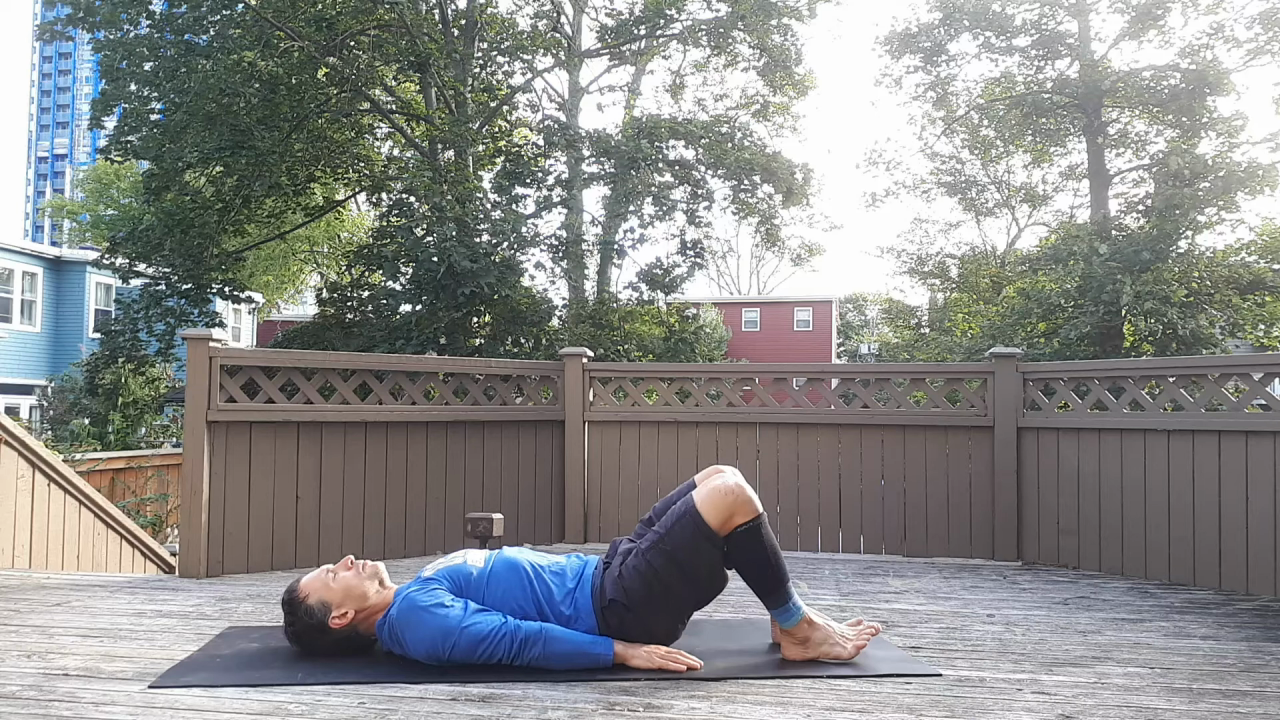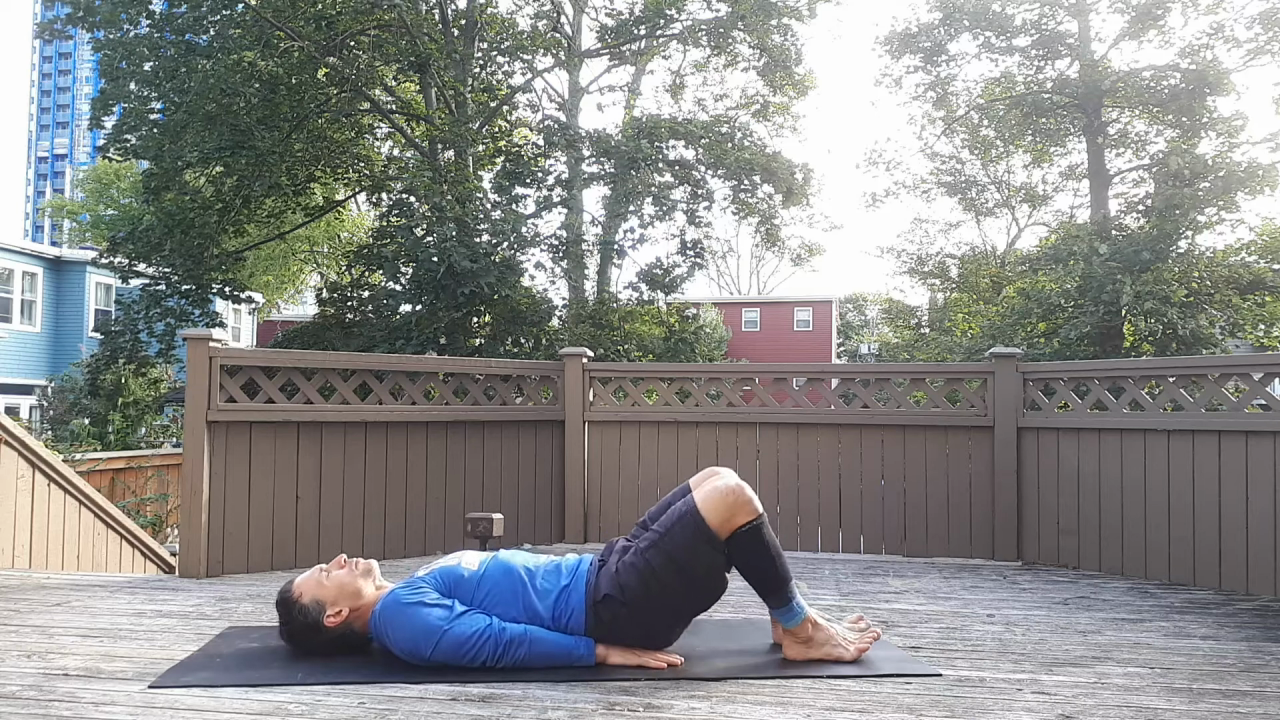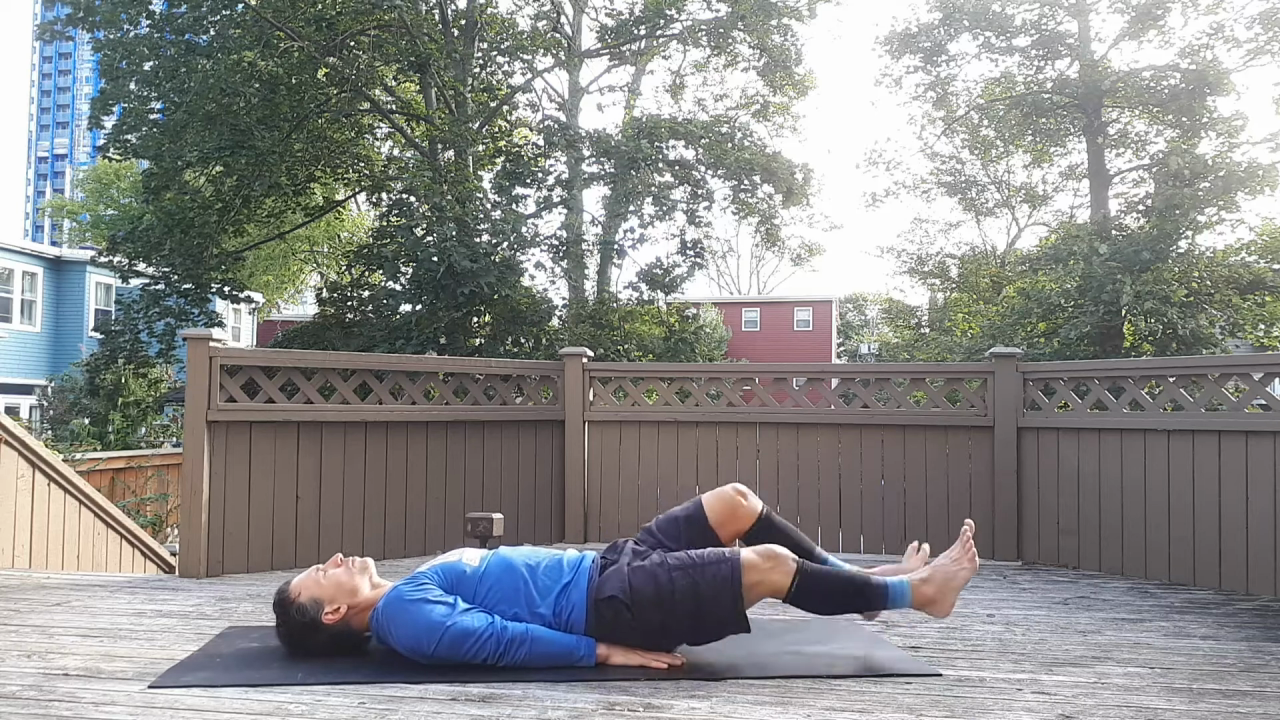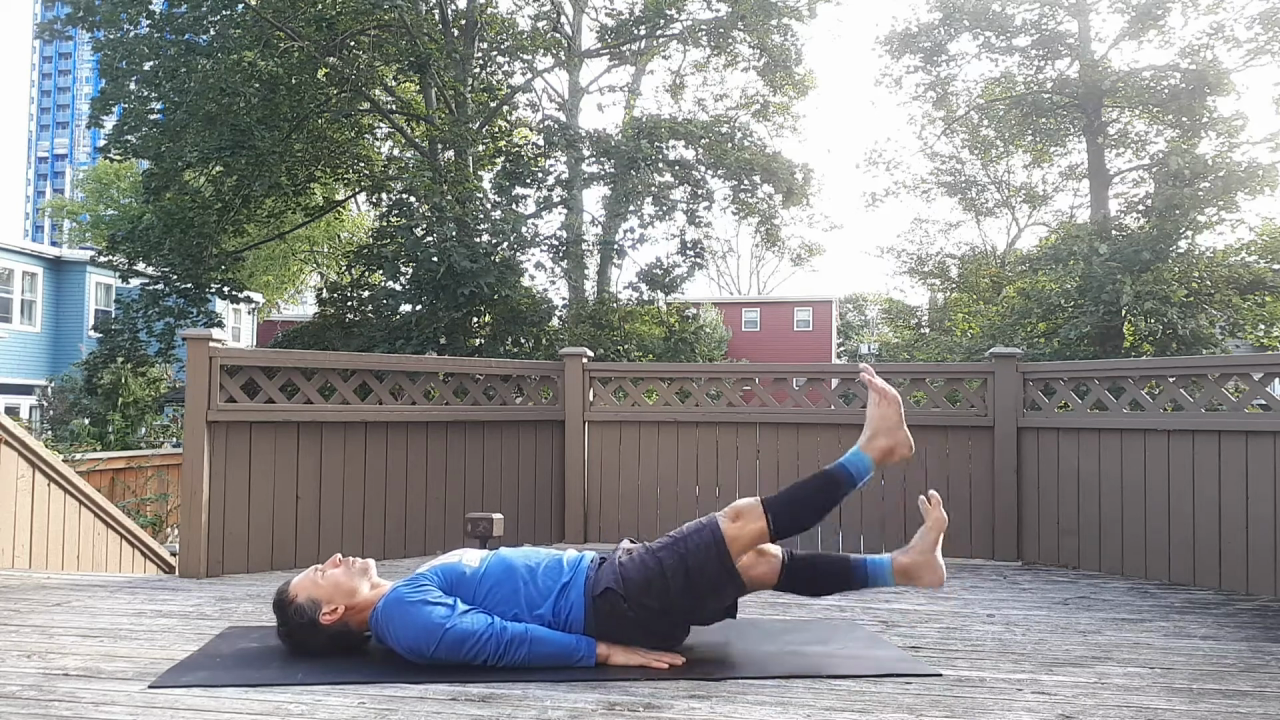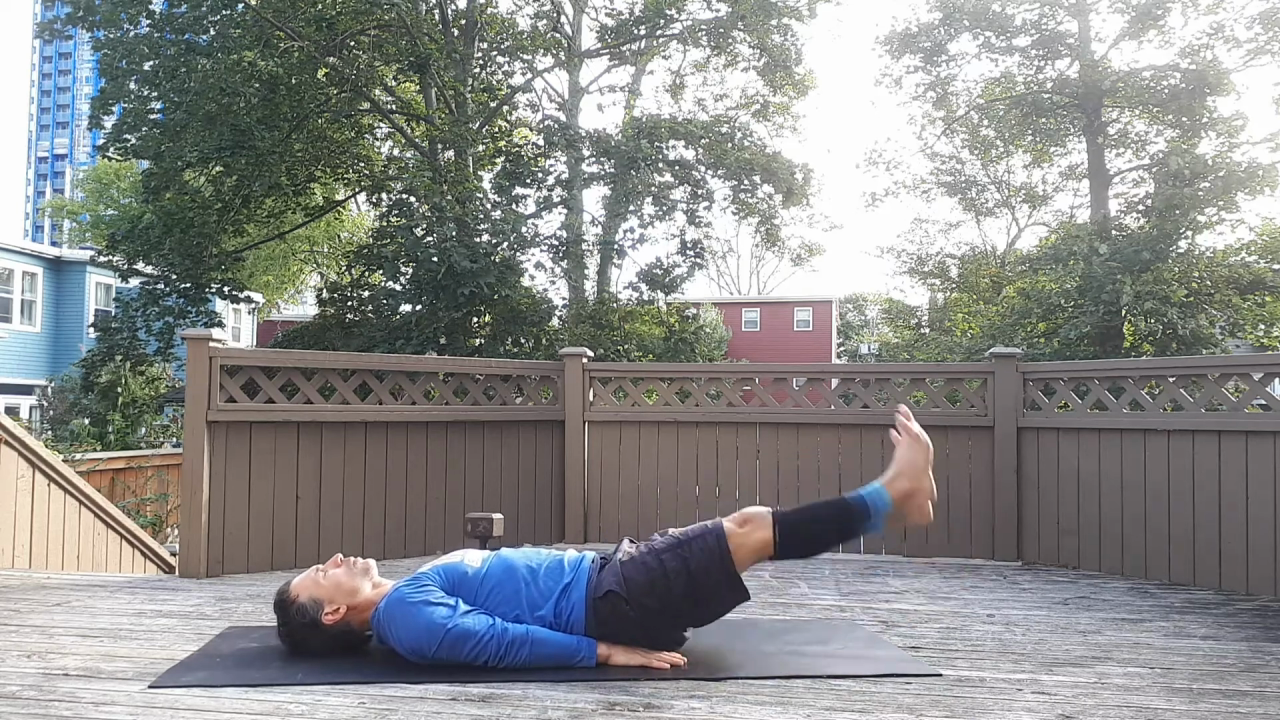
dt=0.5s
person 1, frame 1
left shoulder: (413, 597)
right shoulder: (415, 619)
right elbow: (516, 641)
right wrist: (624, 649)
left hip: (604, 571)
right hip: (619, 606)
left knee: (720, 476)
right knee: (732, 496)
left ankle: (788, 616)
right ankle: (800, 629)
person 1, frame 2
left shoulder: (407, 596)
right shoulder: (403, 621)
right elbow: (504, 642)
right wrist: (606, 650)
left hip: (599, 573)
right hip: (614, 606)
left knee: (717, 478)
right knee: (731, 497)
left ankle: (790, 618)
right ankle: (802, 630)
person 1, frame 3
left shoulder: (408, 592)
right shoulder: (403, 616)
right elbow: (500, 637)
right wrist: (606, 650)
left hip: (608, 566)
right hip: (611, 604)
left knee: (735, 501)
right knee: (769, 563)
left ankle: (861, 580)
right ankle: (912, 593)
person 1, frame 4
left shoulder: (412, 588)
right shoulder: (405, 619)
right elbow: (504, 641)
right wrist: (607, 649)
left hip: (603, 570)
right hip: (608, 599)
left knee: (763, 558)
right knee: (745, 519)
left ankle: (902, 567)
right ankle: (872, 454)
person 1, frame 5
left shoulder: (405, 594)
right shoulder: (403, 617)
right elbow: (499, 642)
right wrist: (606, 651)
left hip: (601, 574)
right hip: (607, 604)
left knee: (745, 529)
right knee: (750, 528)
left ankle: (891, 499)
right ankle: (889, 495)
